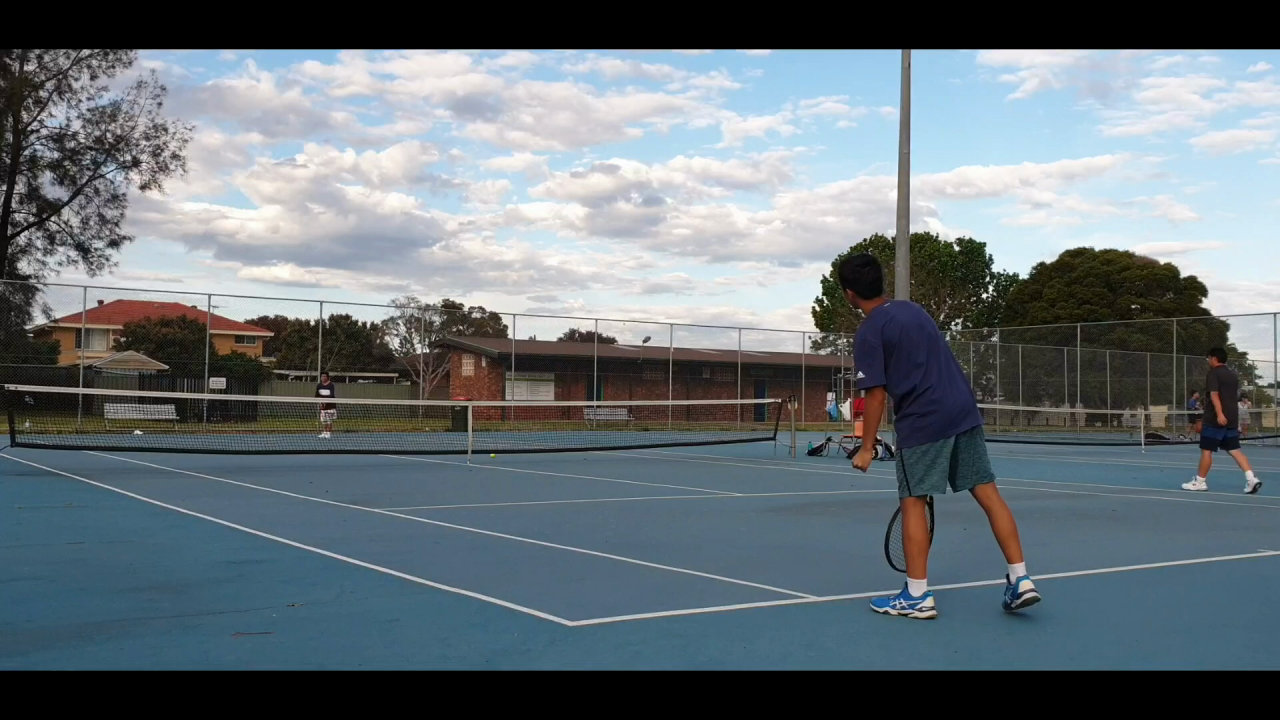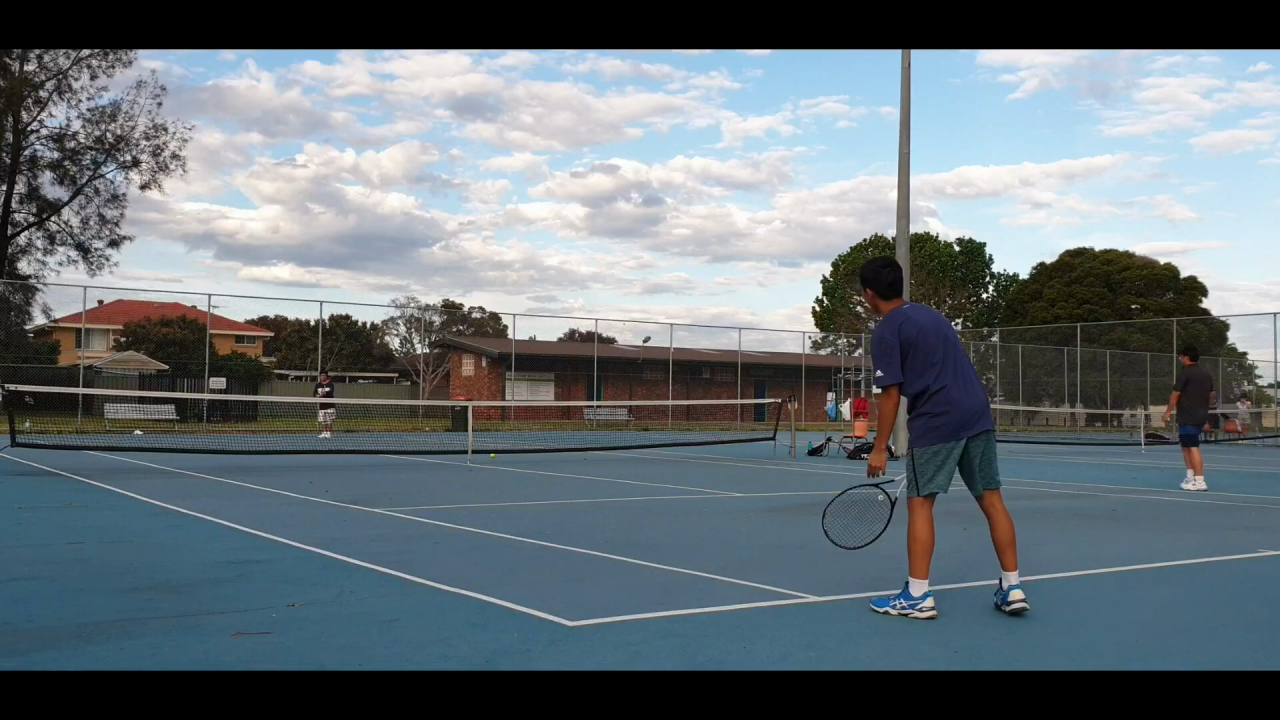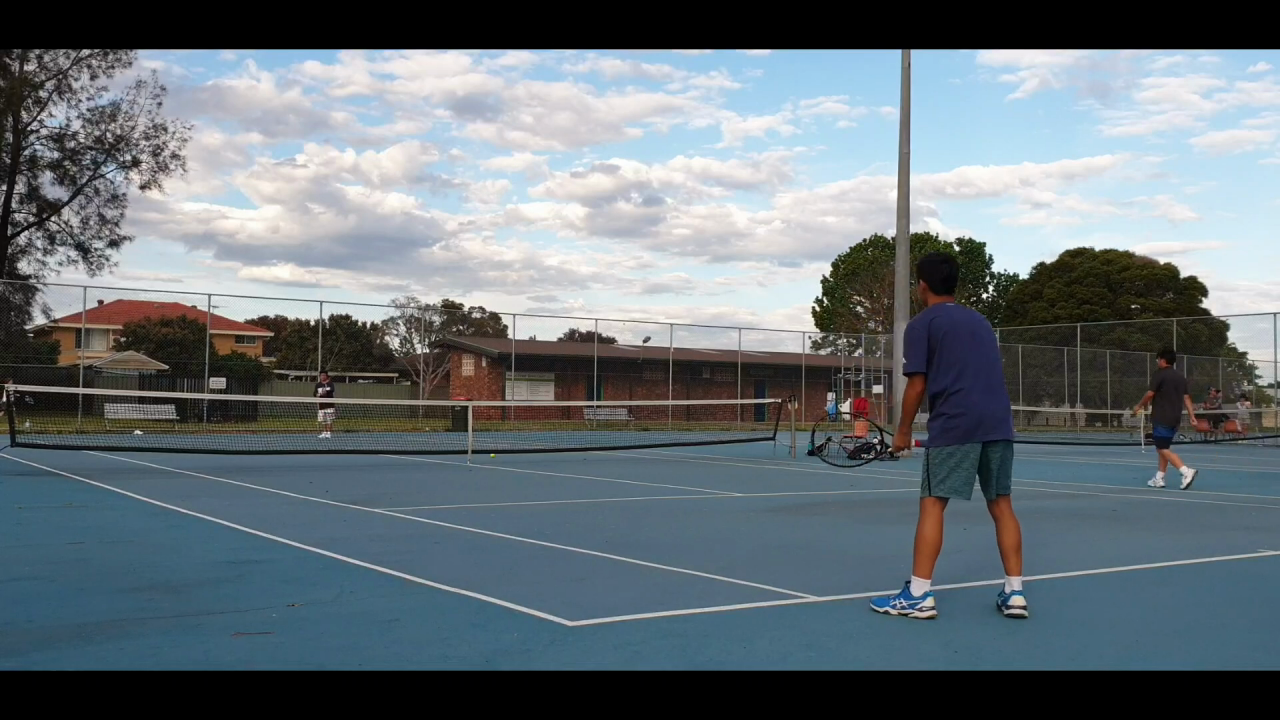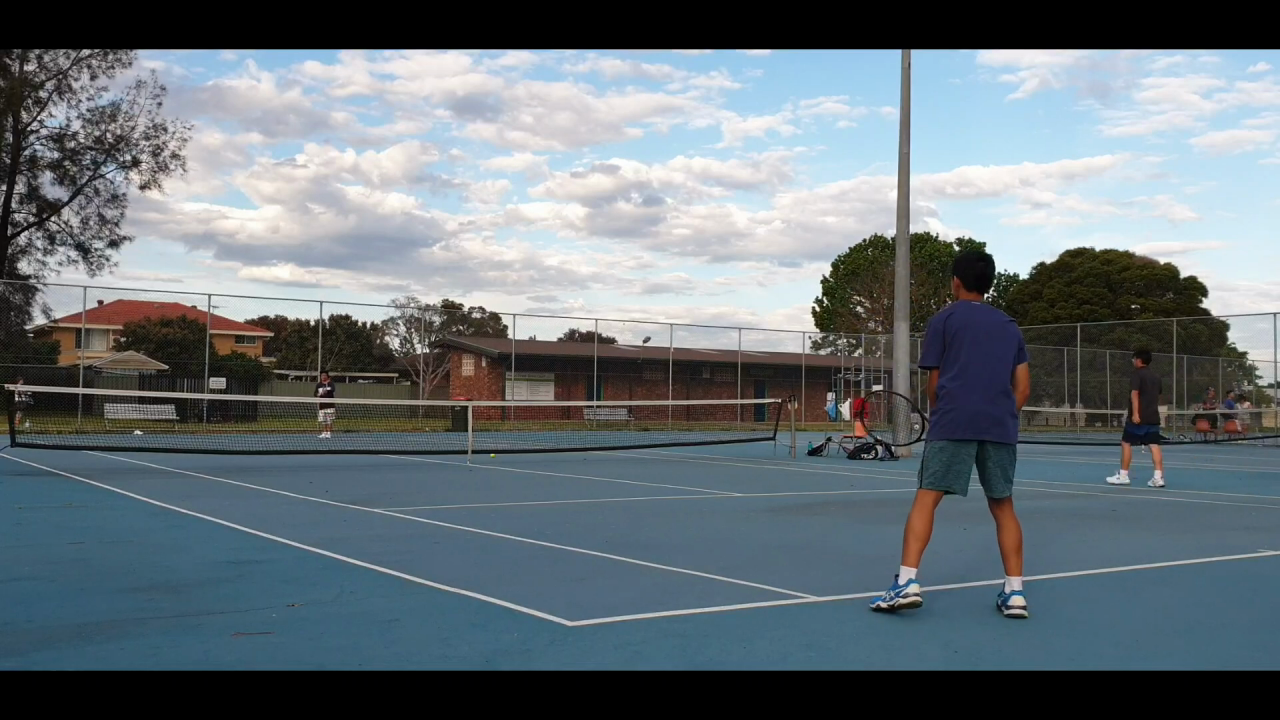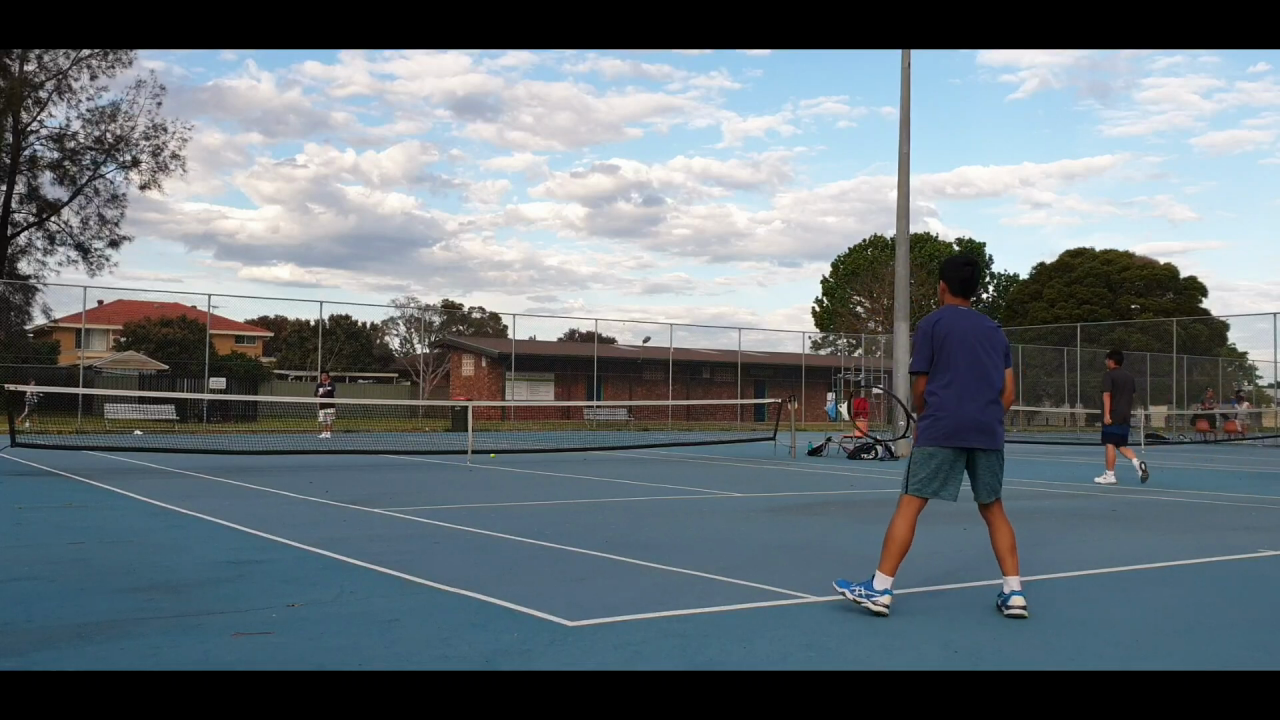
dt=0.3s
person 1, frame 1
left shoulder: (868, 333)
right shoulder: (914, 310)
left elbow: (876, 395)
left wrist: (866, 448)
left hip: (922, 423)
right hip: (964, 413)
left knee: (913, 503)
right knee: (988, 494)
left ankle: (917, 596)
right ankle: (1020, 579)
person 1, frame 2
left shoulder: (886, 333)
right shoulder: (932, 315)
left elbow: (891, 395)
left wrist: (880, 449)
left hip: (936, 422)
right hip: (978, 415)
left knee: (920, 504)
right knee: (991, 501)
left ankle: (918, 595)
right ankle: (1012, 587)
person 1, frame 3
left shoulder: (922, 325)
right shoulder: (981, 321)
left elbow: (917, 387)
right elbow: (988, 378)
left wrist: (902, 432)
left hip: (954, 425)
right hip: (998, 423)
left knee: (932, 505)
right knee: (1002, 506)
left ankle: (919, 595)
right ankle: (1014, 592)
person 1, frame 4
left shoulder: (943, 319)
right shoulder: (1009, 325)
left elbow: (935, 380)
right elbow: (1023, 386)
left wrist: (938, 417)
left hip: (953, 422)
right hip: (1001, 425)
left knee: (925, 499)
right knee: (1003, 507)
left ankle: (907, 582)
right ankle: (1014, 593)
person 1, frame 5
left shoulder: (931, 324)
right shoulder: (995, 330)
left elbow: (921, 386)
right elbow: (1009, 391)
left wrist: (921, 424)
left hip: (941, 429)
right hip: (988, 431)
left knee: (909, 505)
right knee: (993, 509)
left ankle: (879, 589)
right ankle: (1014, 592)
